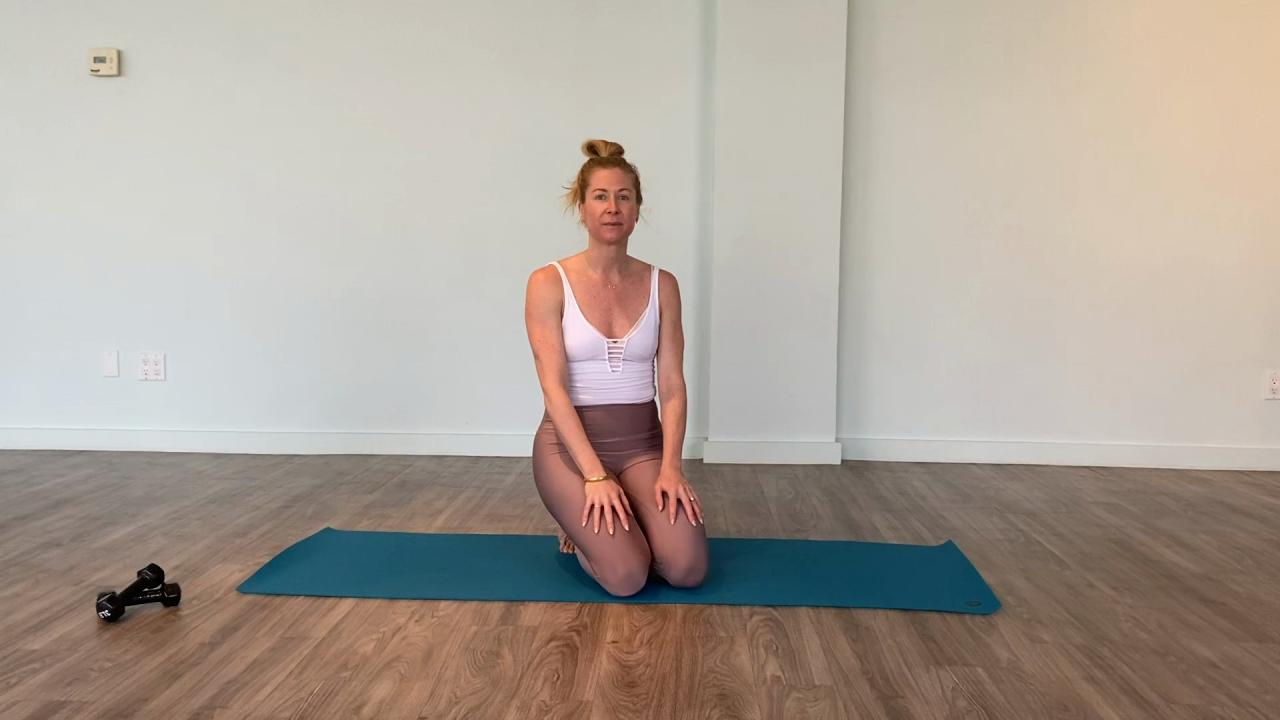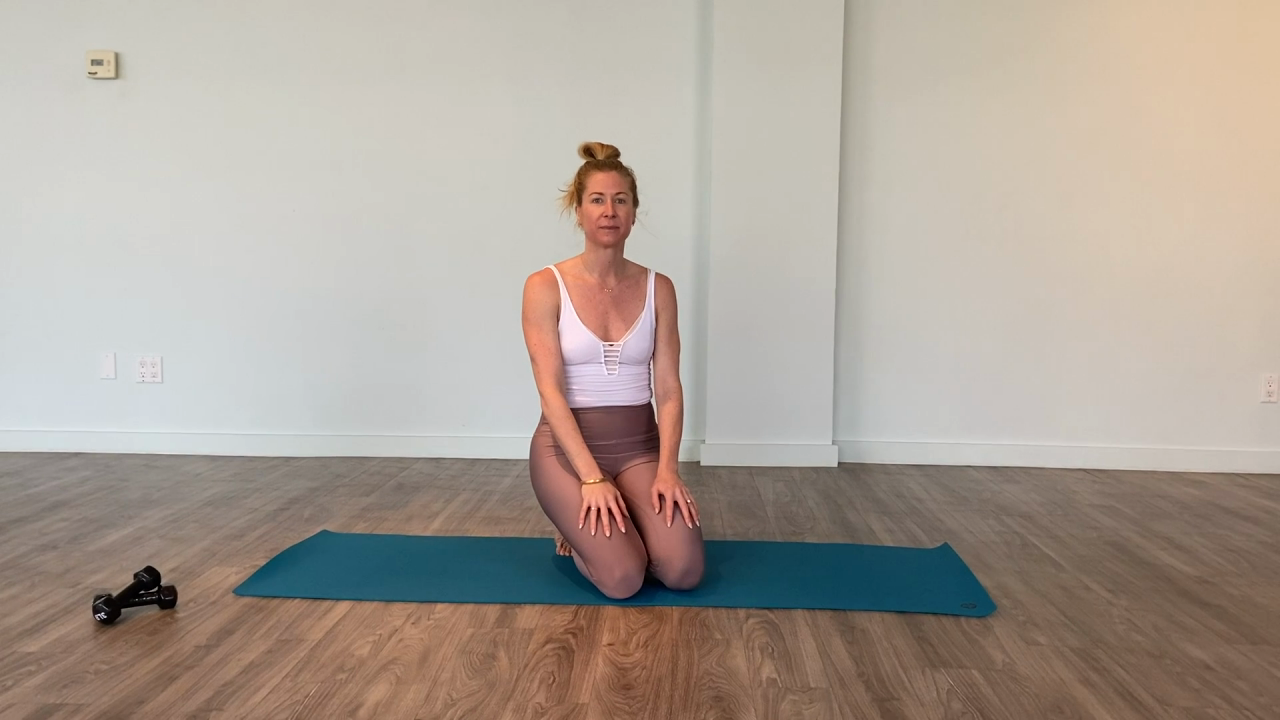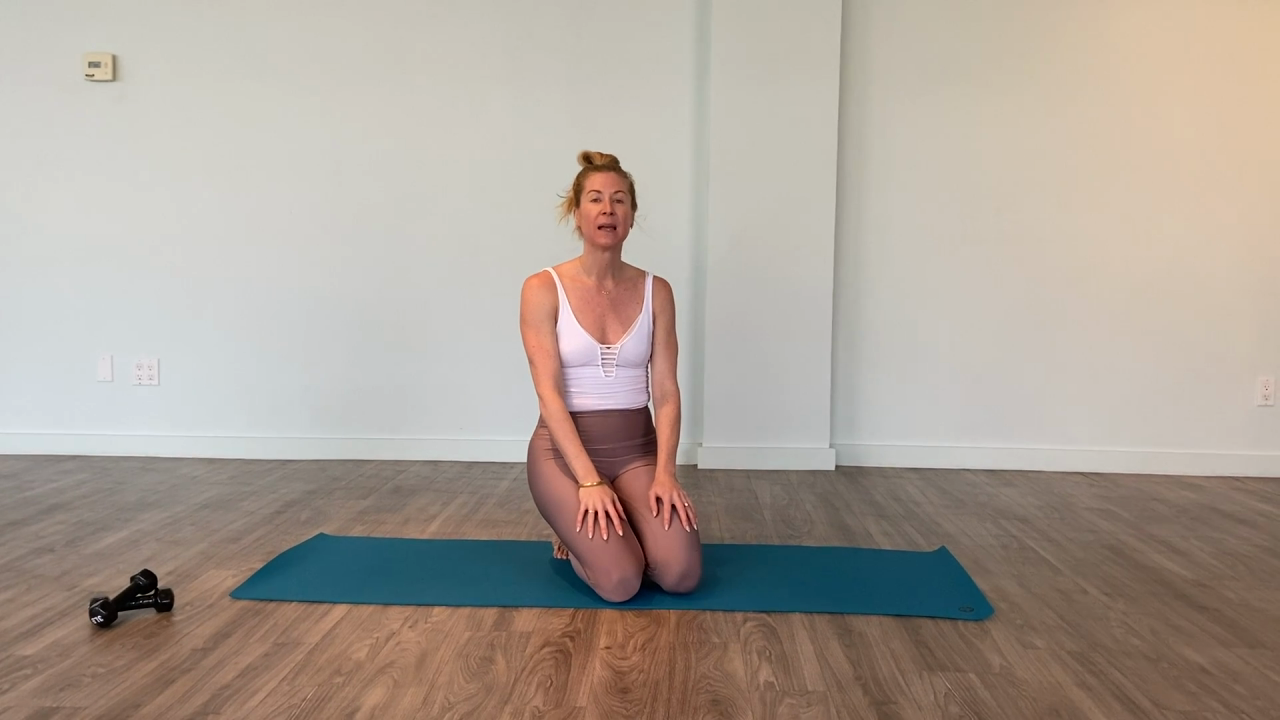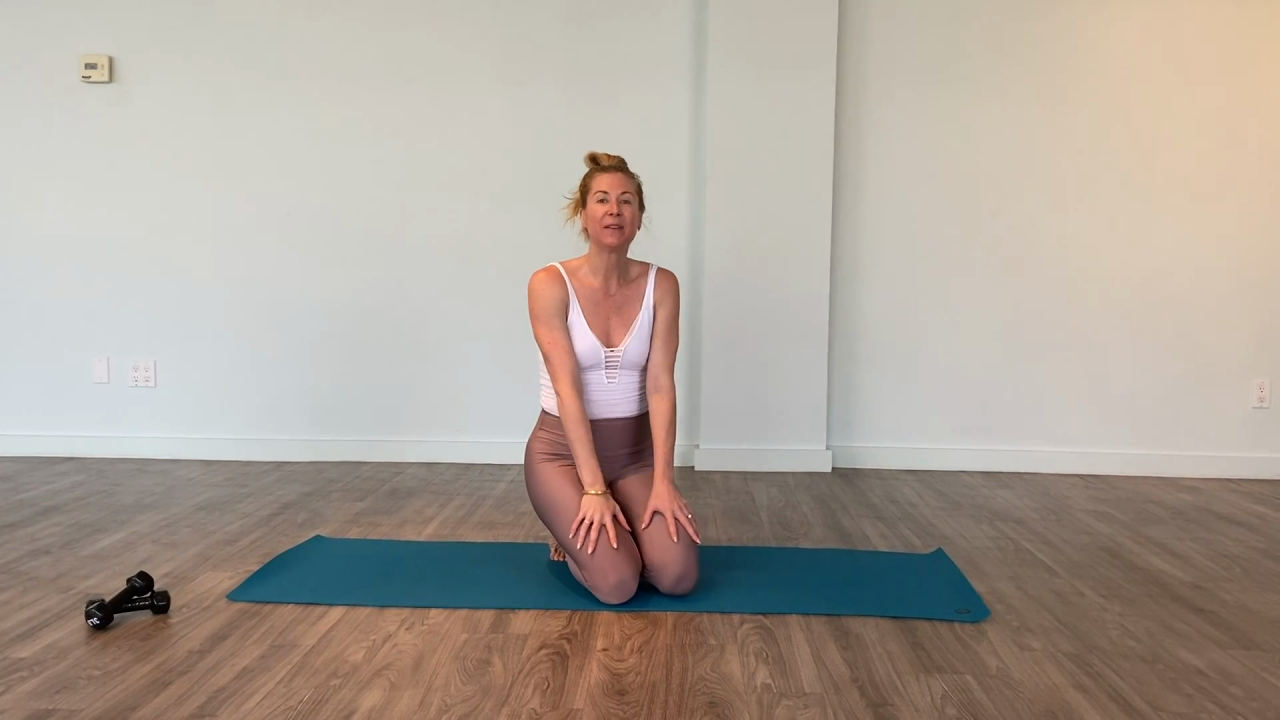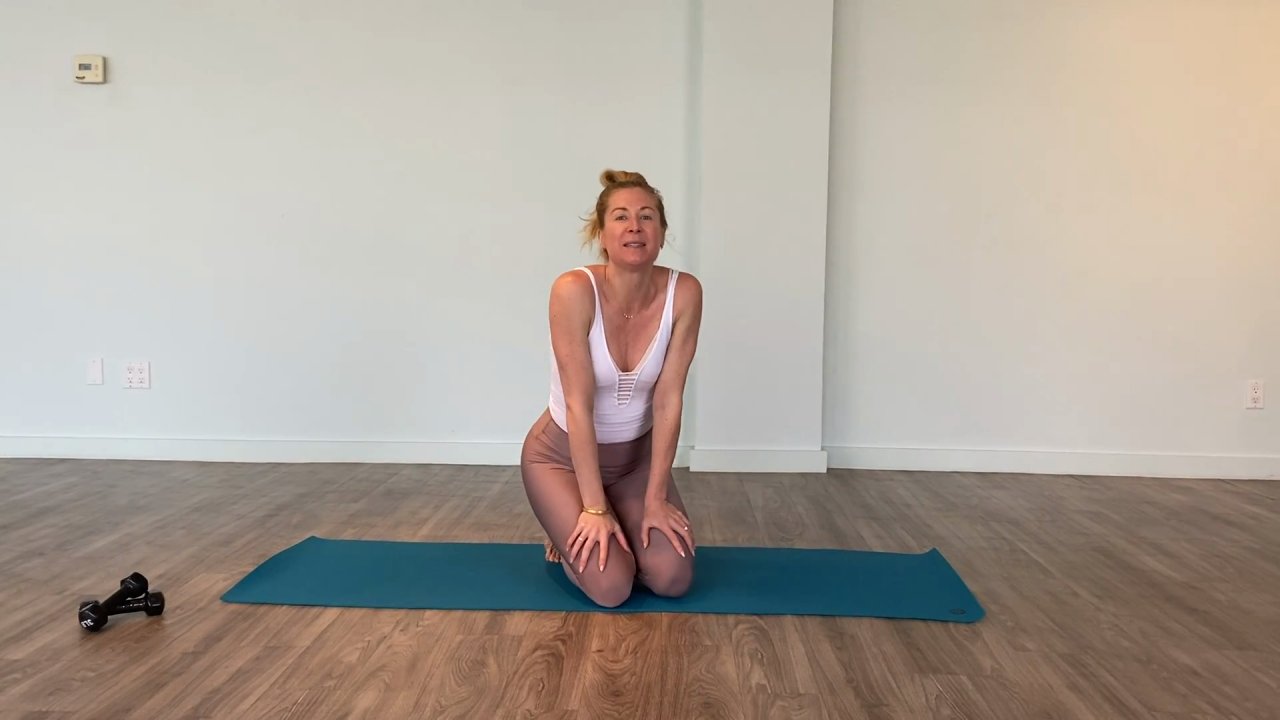
dt=0.5s
person 1, frame 1
left shoulder: (662, 285)
right shoulder: (548, 283)
left elbow: (672, 386)
right elbow: (554, 389)
left wrist: (670, 467)
right wrist: (594, 474)
left hip: (642, 442)
right hip: (570, 443)
left knee: (687, 569)
right knee: (627, 577)
left ankle: (623, 520)
right ankle: (581, 527)
person 1, frame 2
left shoulder: (658, 288)
right shoulder: (545, 286)
left elbow: (668, 389)
right elbow: (550, 391)
left wrist: (667, 469)
right wrist: (592, 477)
left hip: (639, 444)
right hip: (566, 446)
left knee: (683, 572)
right knee: (623, 579)
left ankle: (623, 522)
right ankle: (579, 528)
person 1, frame 3
left shoulder: (655, 291)
right shoulder: (543, 289)
left elbow: (666, 391)
right elbow: (549, 393)
left wrist: (665, 472)
right wrist: (589, 480)
left hip: (636, 448)
right hip: (565, 450)
left knee: (681, 575)
right knee: (619, 582)
left ankle: (619, 524)
right ankle: (576, 531)
person 1, frame 4
left shoulder: (661, 284)
right shoulder: (550, 283)
left elbow: (660, 386)
right elbow: (567, 389)
left wrist: (663, 481)
right wrist: (594, 488)
left hip: (635, 452)
right hip: (562, 451)
left knee: (678, 577)
right knee: (616, 584)
left ankle: (619, 525)
right ankle: (572, 531)
person 1, frame 5
left shoulder: (683, 293)
right shoulder: (574, 290)
left elbow: (668, 402)
right elbow: (578, 406)
left wrist: (655, 497)
right wrist: (594, 507)
left hip: (635, 456)
right hip: (561, 456)
left knee: (673, 580)
right knee: (611, 587)
left ankle: (617, 533)
right ankle: (570, 536)
